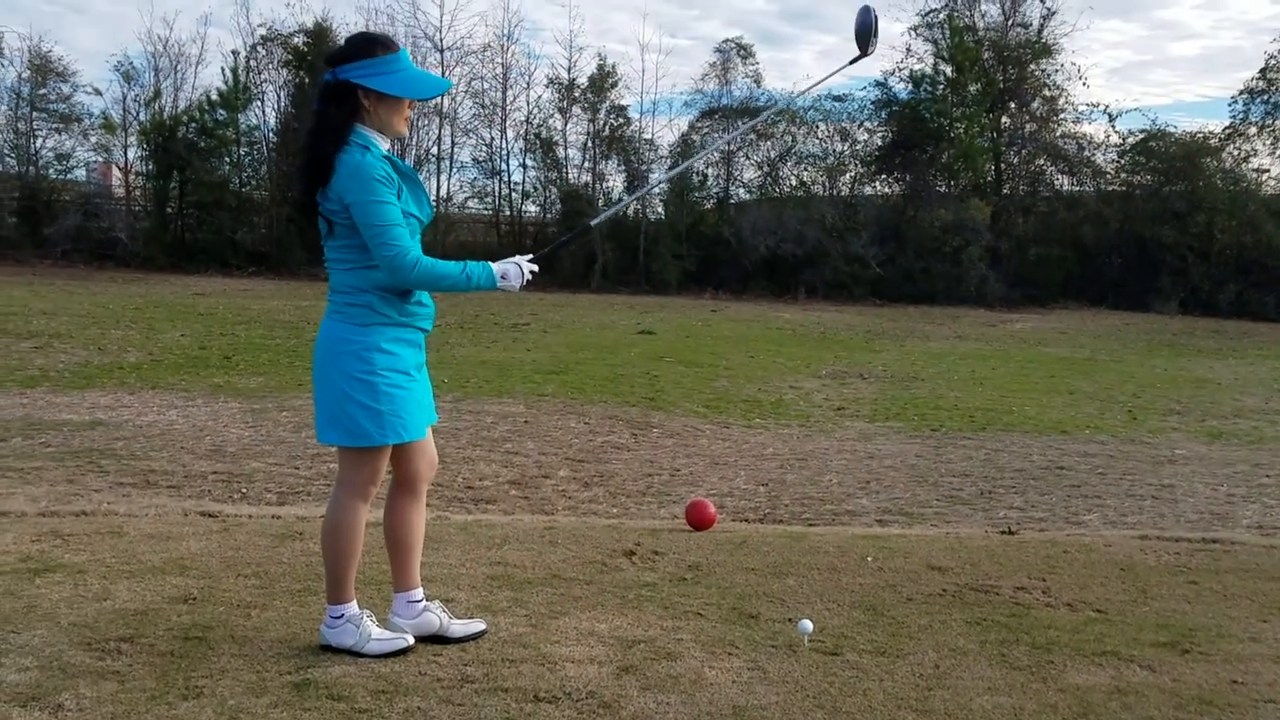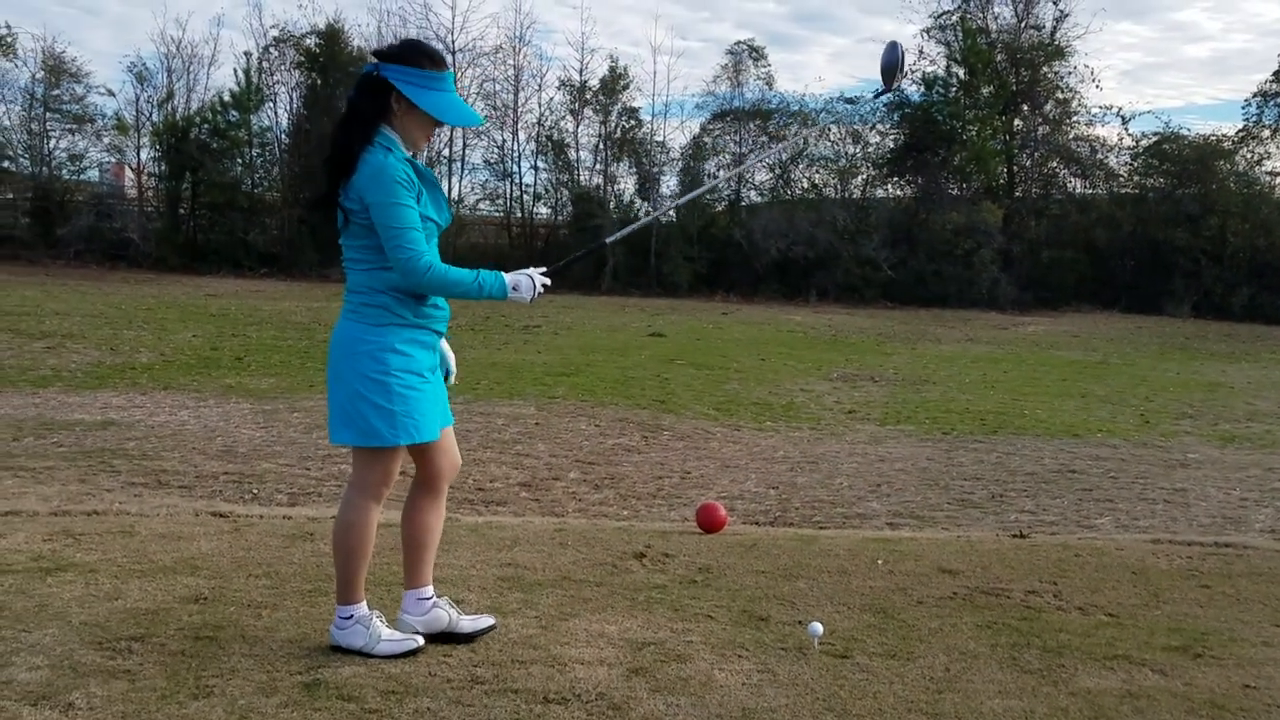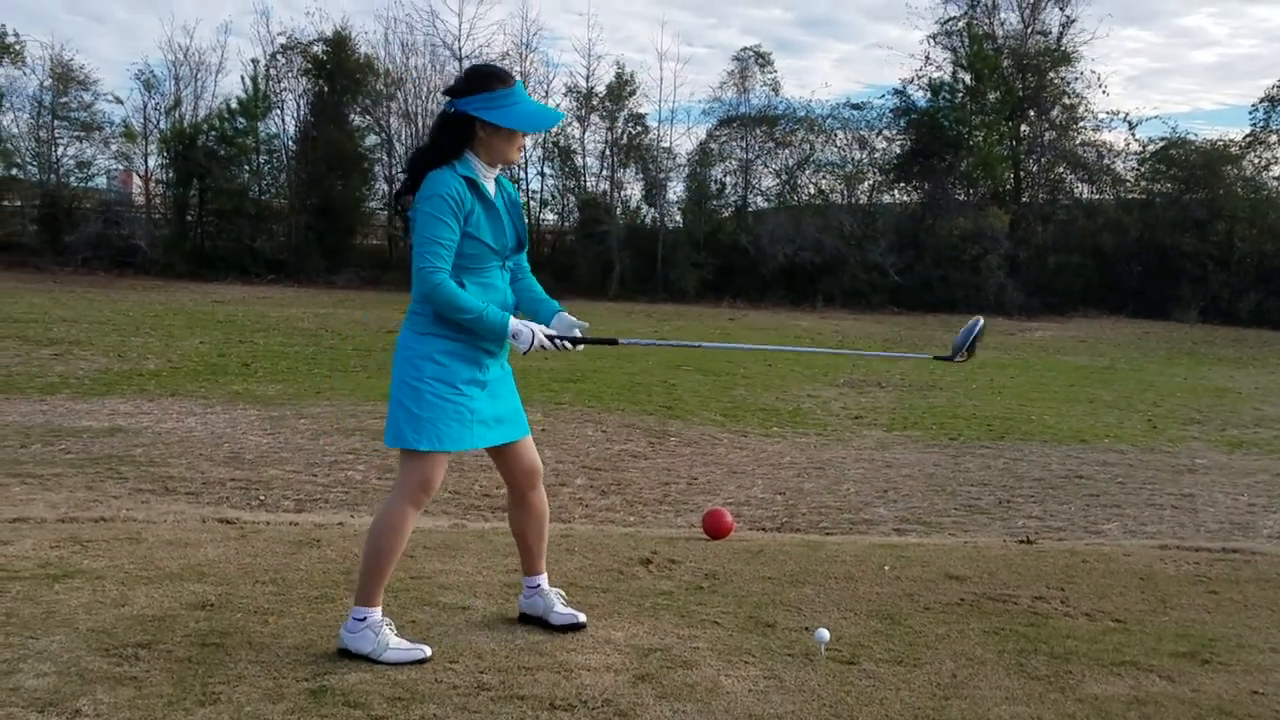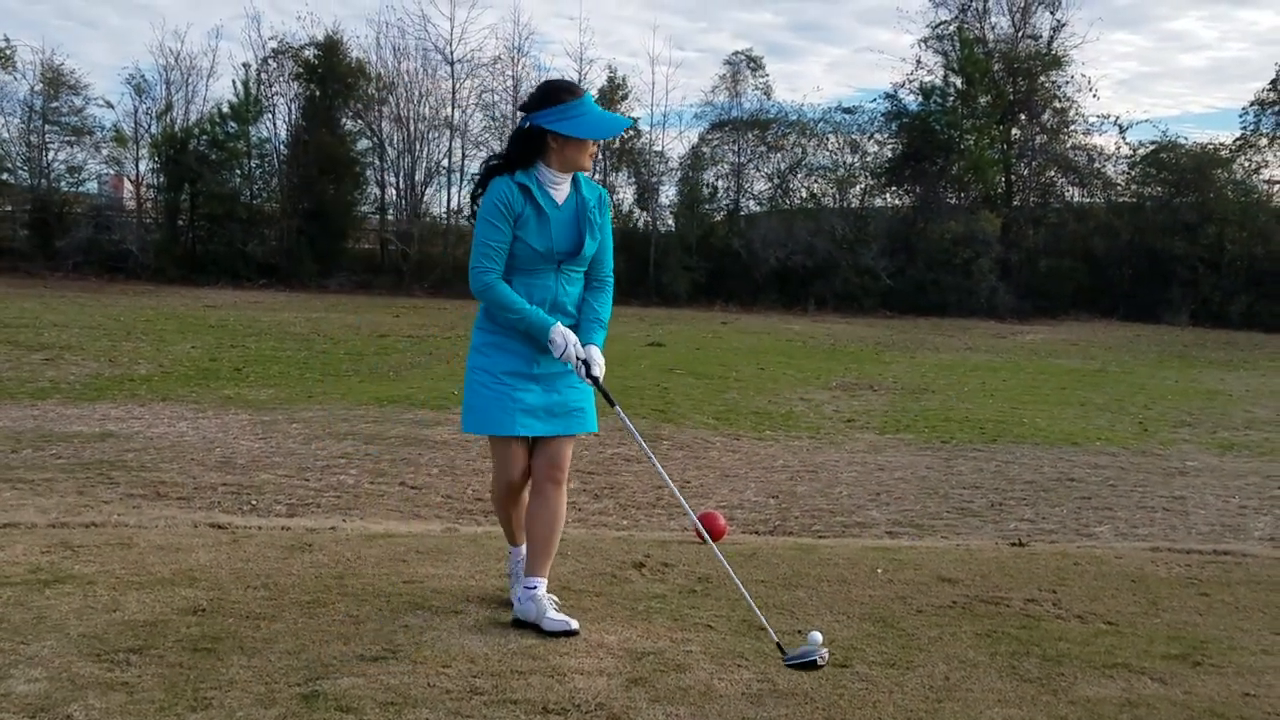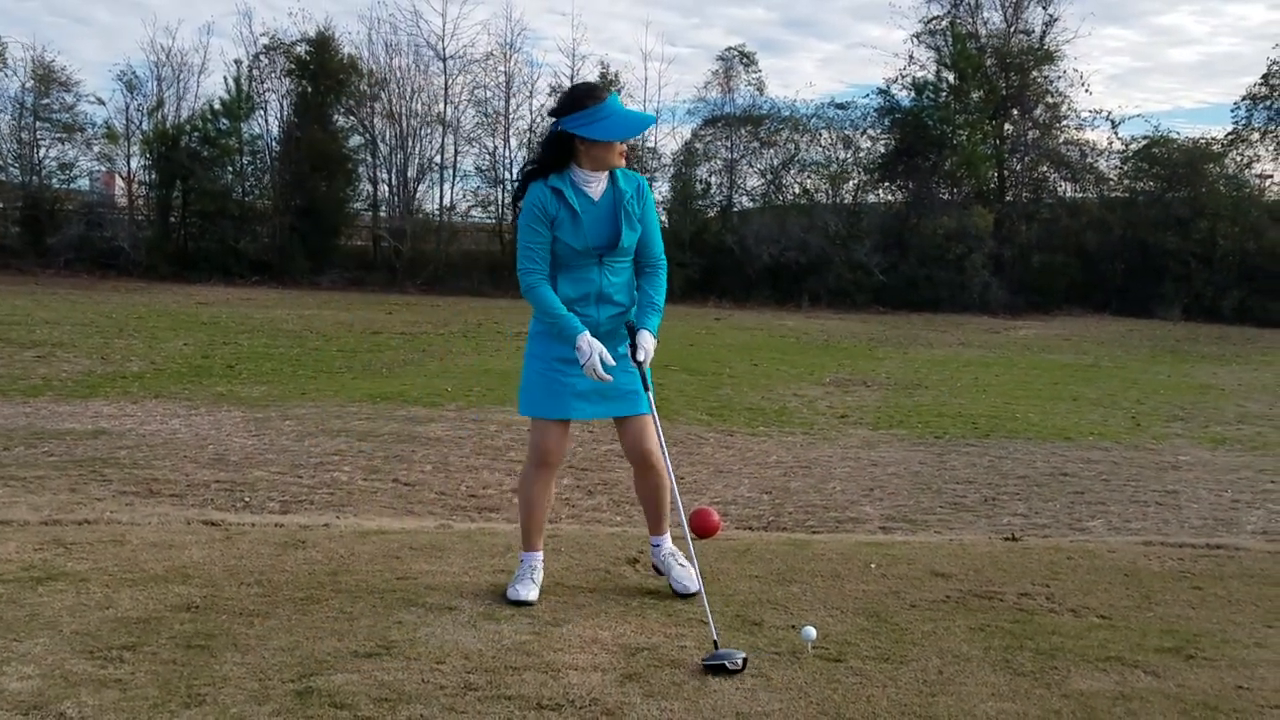
dt=0.5s
person 1, frame 1
left shoulder: (372, 161)
right shoulder: (360, 166)
right elbow: (402, 264)
right wrist: (491, 274)
left hip: (394, 341)
right hip: (370, 344)
left knee: (416, 472)
right knee: (360, 483)
left ankle: (410, 607)
right ankle: (341, 619)
person 1, frame 2
left shoulder: (394, 165)
right shoulder: (384, 169)
right elbow: (414, 268)
left wrist: (437, 335)
right wrist: (502, 285)
left hip: (410, 346)
right hip: (384, 347)
left knee: (439, 469)
right knee: (373, 483)
left ankle: (419, 606)
right ankle: (350, 619)
person 1, frame 3
left shoulder: (502, 191)
right shoulder: (445, 188)
left elbow: (515, 272)
right elbow: (433, 283)
left wrist: (552, 315)
right wrist: (509, 327)
left hip: (485, 362)
right hip: (440, 358)
left knee: (528, 474)
right knee: (416, 488)
left ankle: (535, 591)
right ankle: (363, 622)
person 1, frame 4
left shoulder: (593, 199)
right shoulder: (506, 193)
left elbow: (600, 279)
right elbow: (483, 279)
left wrist: (592, 340)
right wrist: (547, 328)
left hip: (564, 356)
right hip: (505, 352)
left knee: (553, 473)
right knee: (510, 474)
left ankle: (534, 594)
right ankle: (518, 555)
person 1, frame 5
left shoulder: (633, 189)
right shoulder: (544, 195)
left elbow: (653, 265)
right elbow: (532, 278)
left wrist: (648, 327)
right wrist: (578, 336)
left hip: (620, 340)
right hip: (559, 342)
left knee: (646, 454)
right knee: (543, 455)
left ankle: (662, 547)
right ankle: (530, 564)
